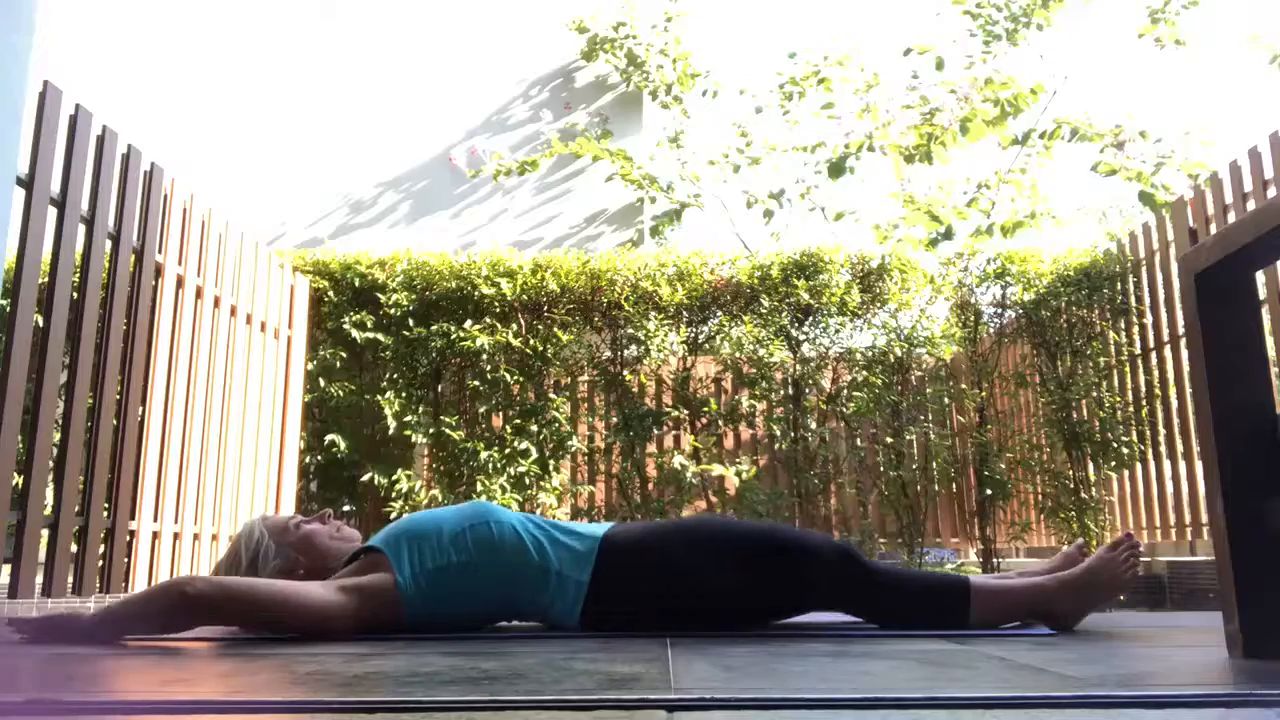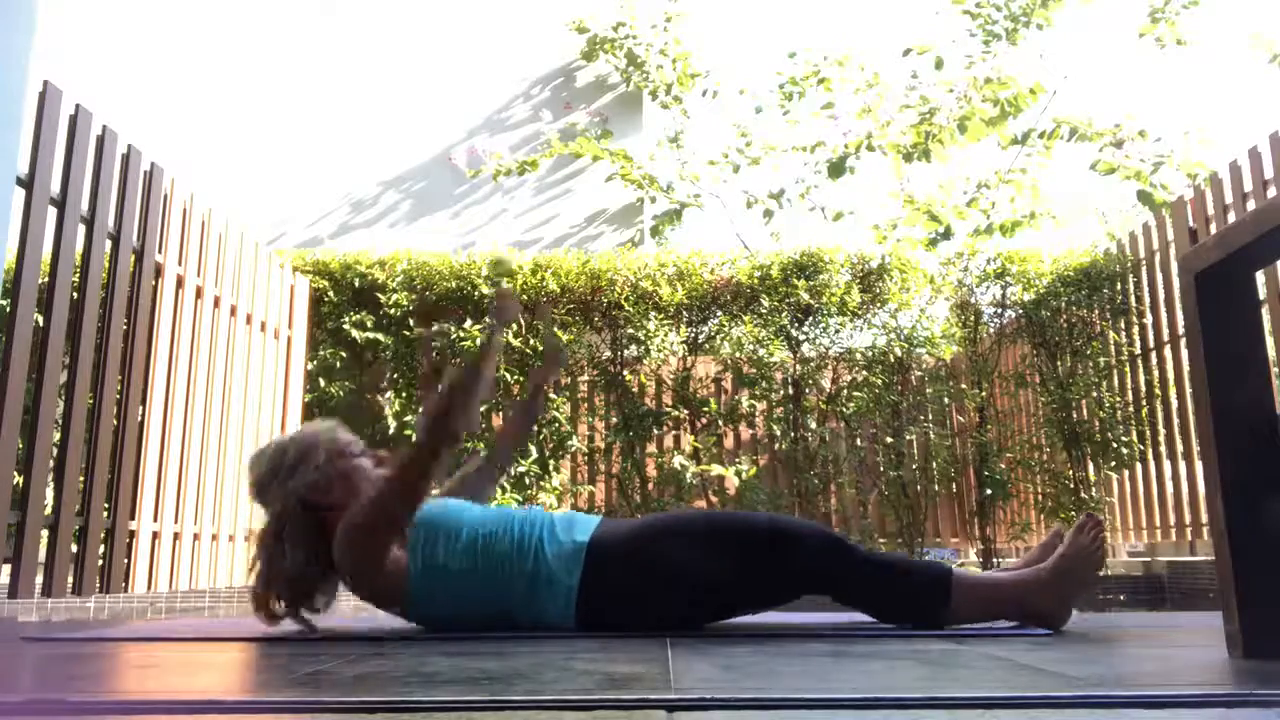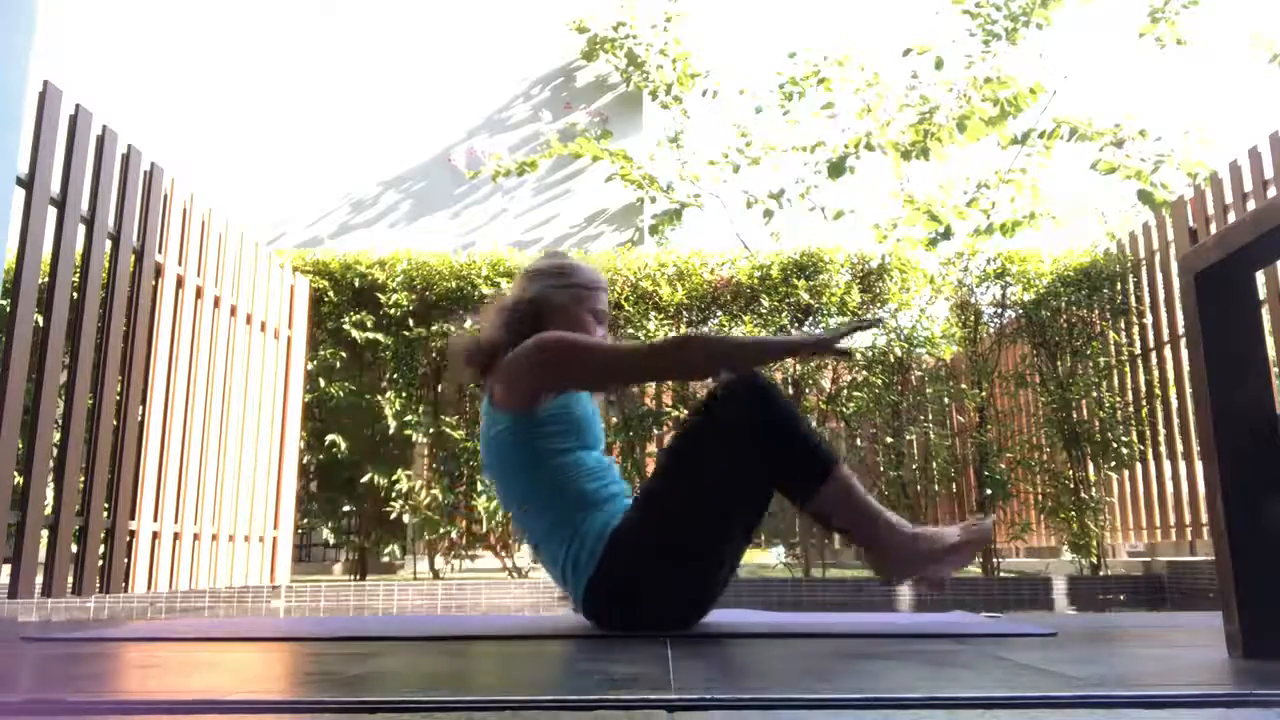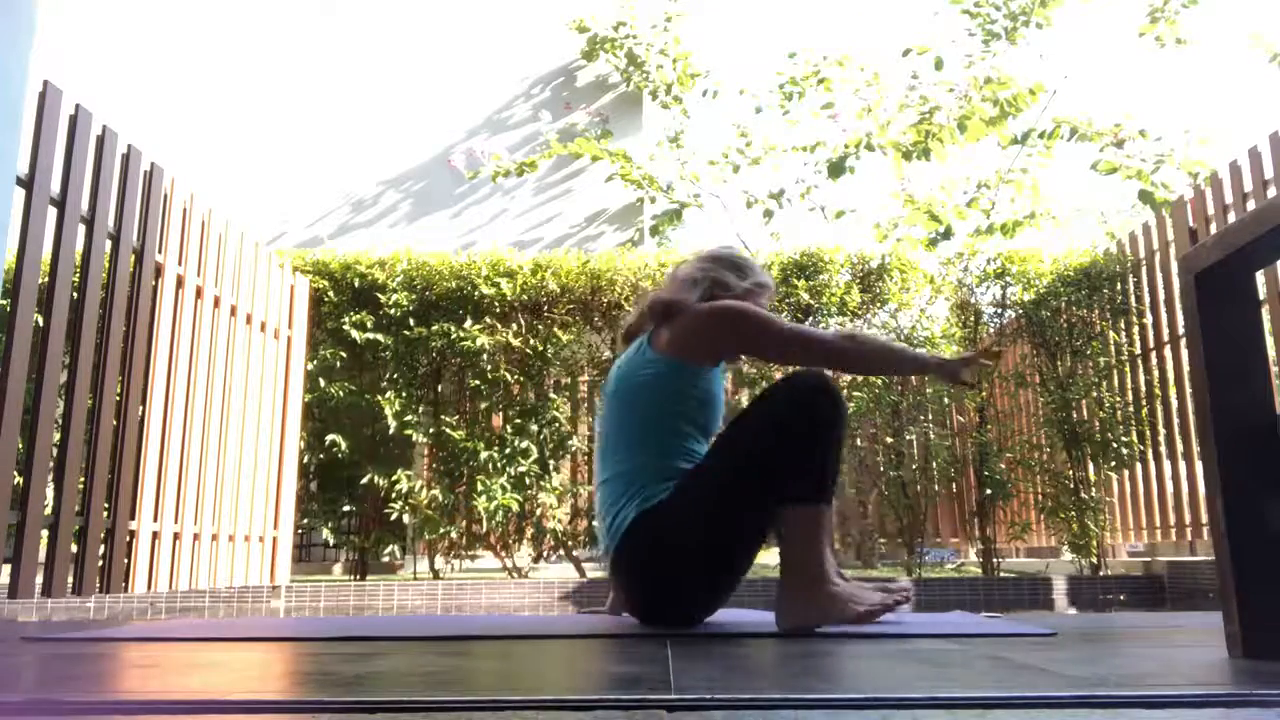
dt=0.4s
person 1, frame 1
left shoulder: (371, 563)
right shoulder: (359, 595)
right elbow: (201, 595)
left hip: (619, 551)
right hip: (618, 584)
left knee: (822, 559)
right knee: (832, 574)
left ankle: (1033, 590)
right ankle: (1045, 596)
person 1, frame 2
left shoulder: (383, 539)
right shoulder: (365, 550)
left elbow: (456, 471)
right elbow: (424, 455)
left wrist: (526, 407)
right wrist: (482, 354)
left hip: (611, 558)
right hip: (615, 586)
left knee: (809, 547)
right knee: (818, 556)
left ankle: (1010, 593)
right ankle: (1027, 597)
person 1, frame 3
left shoulder: (536, 389)
right shoulder: (535, 357)
right elbow: (672, 357)
right wrist: (803, 345)
left hip: (626, 585)
right hip: (637, 583)
left knee: (763, 450)
right knee: (753, 399)
left ankle: (894, 545)
right ankle: (894, 543)
person 1, frame 4
left shoulder: (651, 347)
right shoulder: (710, 319)
right elbow: (835, 350)
left wrist: (622, 590)
right wrist: (938, 365)
left hip: (651, 569)
right hip: (667, 563)
right knee: (810, 396)
left ankle: (815, 576)
right ankle: (807, 589)
